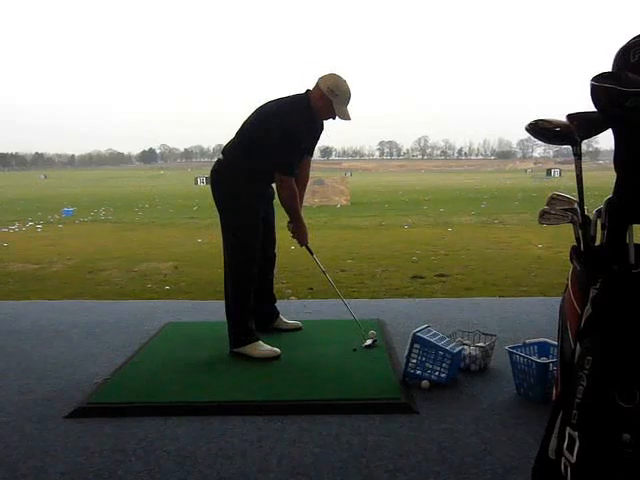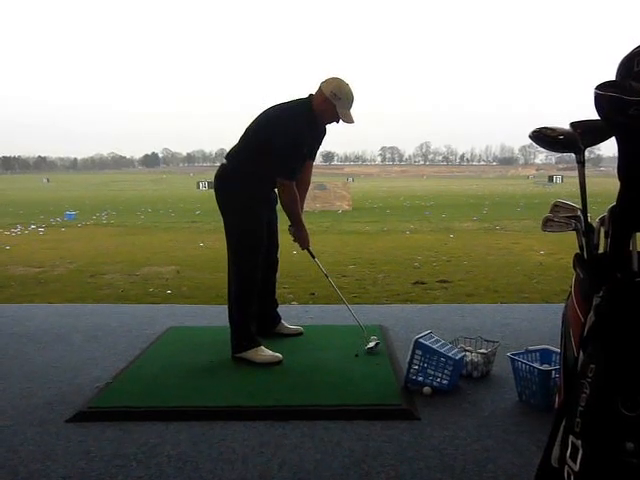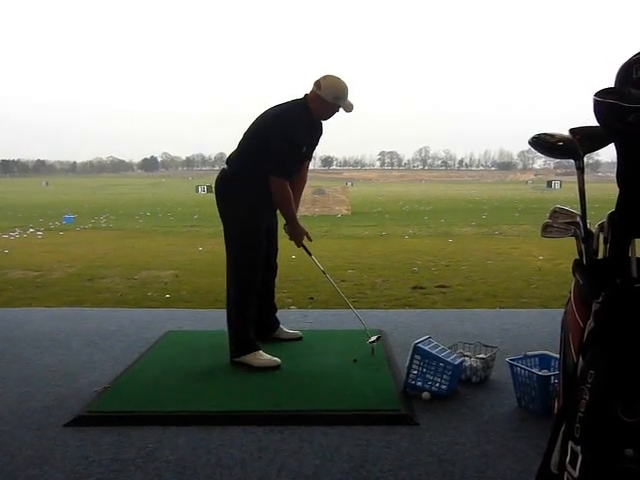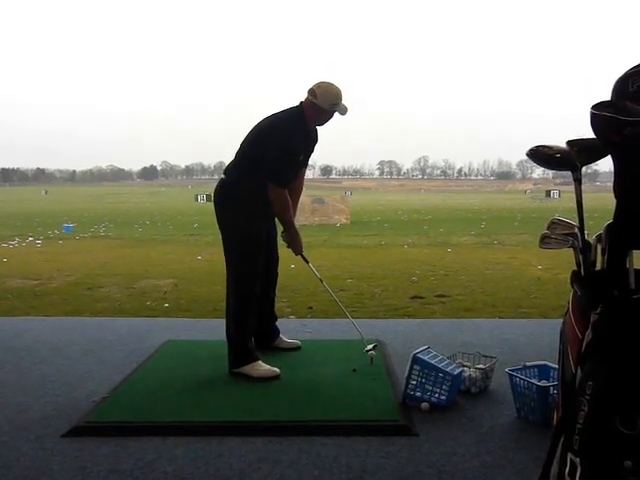
dt=1s
person 1, frame 1
left shoulder: (313, 121)
right shoulder: (285, 119)
left elbow: (302, 165)
right elbow: (285, 181)
left wrist: (298, 212)
right wrist: (298, 222)
left hip: (258, 183)
right hip: (233, 183)
left knee: (265, 253)
right knee: (243, 257)
left ankle: (265, 315)
right ankle: (241, 337)
person 1, frame 2
left shoulder: (315, 124)
right shoulder: (288, 123)
left elbow: (305, 169)
right elbow: (286, 184)
left wrist: (299, 215)
right wrist: (299, 226)
left hip: (261, 188)
right hip: (236, 188)
left knee: (268, 257)
right knee: (247, 262)
left ankle: (267, 320)
right ankle: (243, 342)
person 1, frame 3
left shoulder: (312, 125)
right shoulder: (284, 124)
left elbow: (301, 168)
right elbow: (279, 181)
left wrist: (293, 214)
right wrist: (293, 223)
left hip: (262, 193)
right hip: (238, 193)
left knee: (266, 263)
right knee: (245, 267)
left ankle: (266, 325)
right ankle: (242, 347)
person 1, frame 4
left shoulder: (308, 132)
right shoulder: (281, 132)
left elbow: (297, 176)
right elbow: (277, 189)
left wrist: (291, 220)
right wrist: (291, 231)
left hip: (260, 202)
right hip: (236, 203)
left knee: (267, 270)
right knee: (245, 277)
left ankle: (266, 335)
right ankle: (241, 357)
